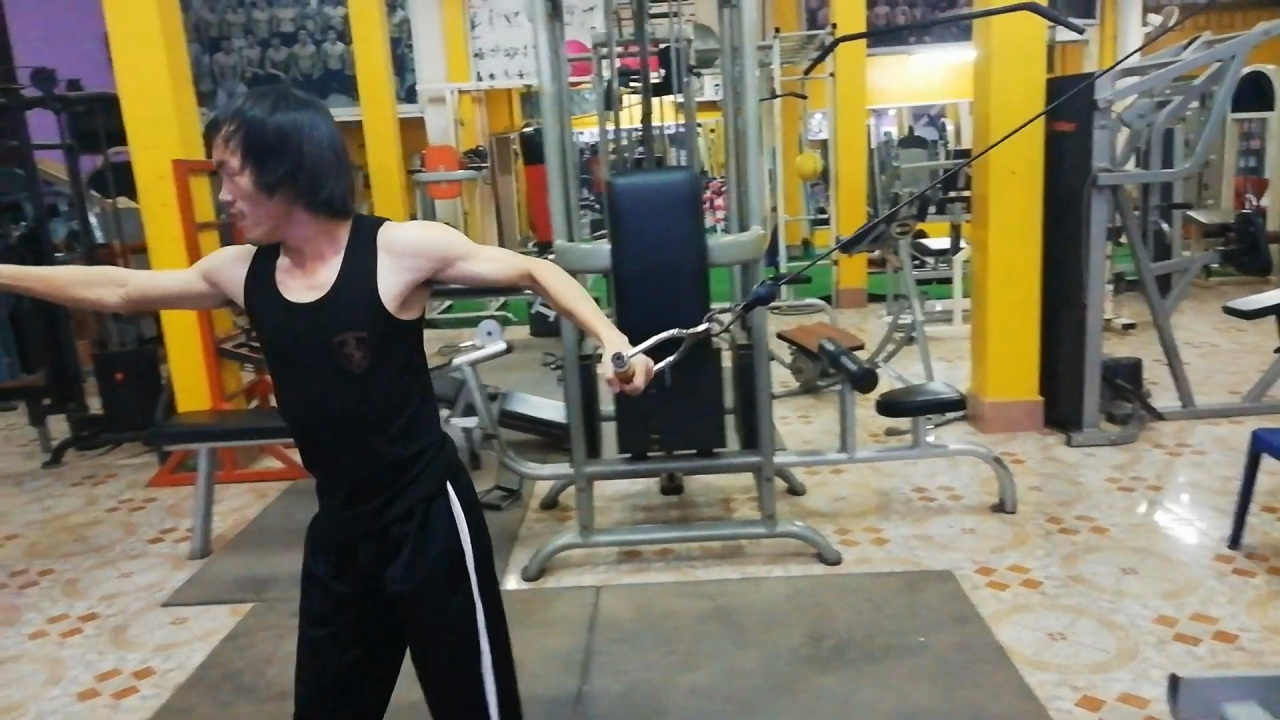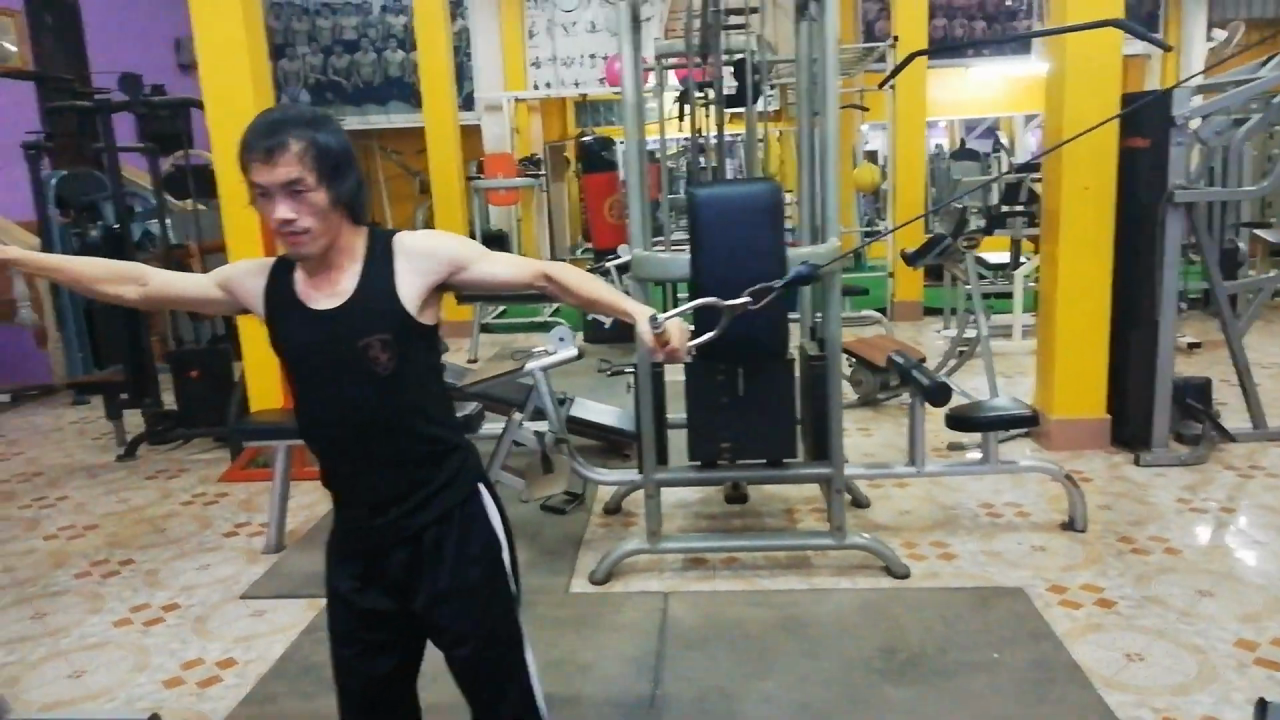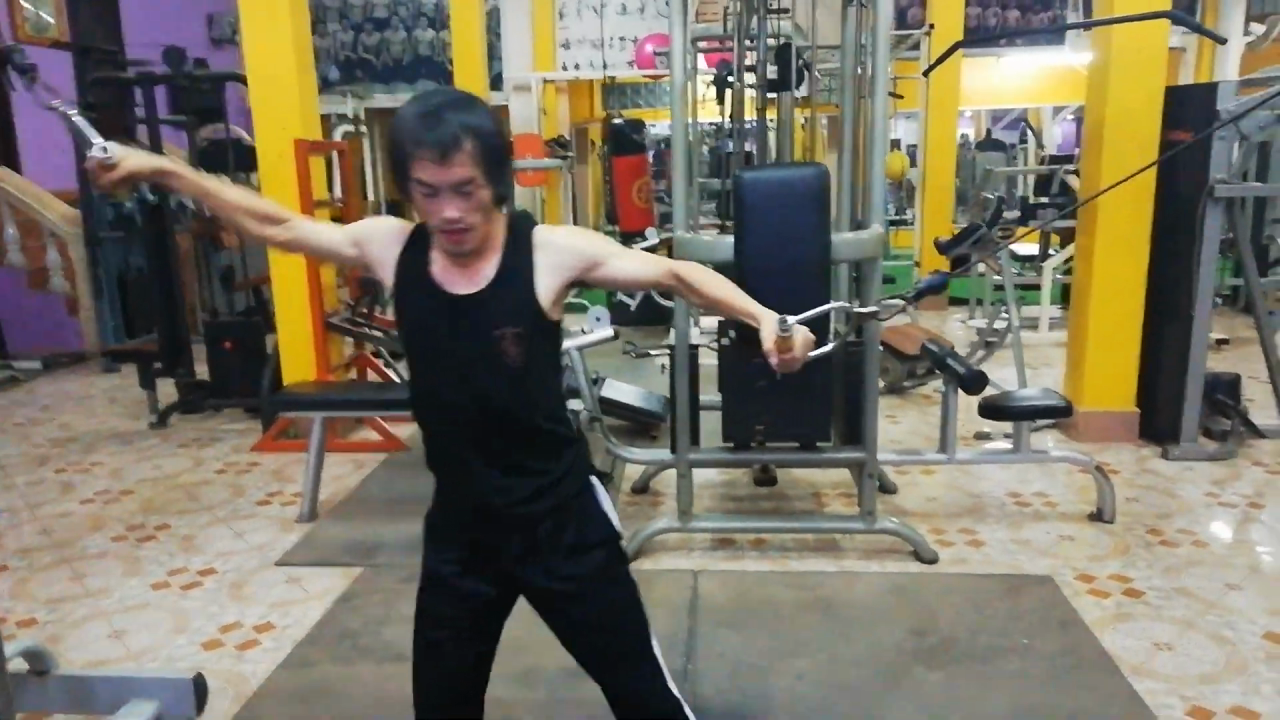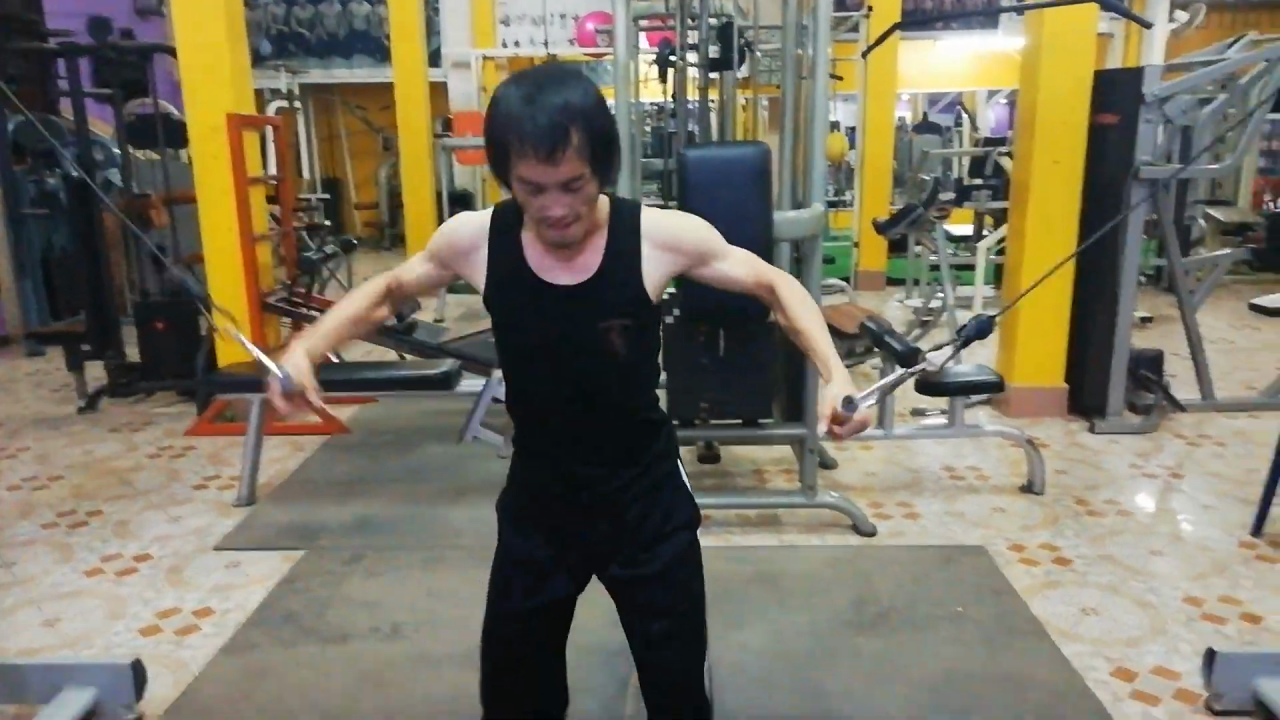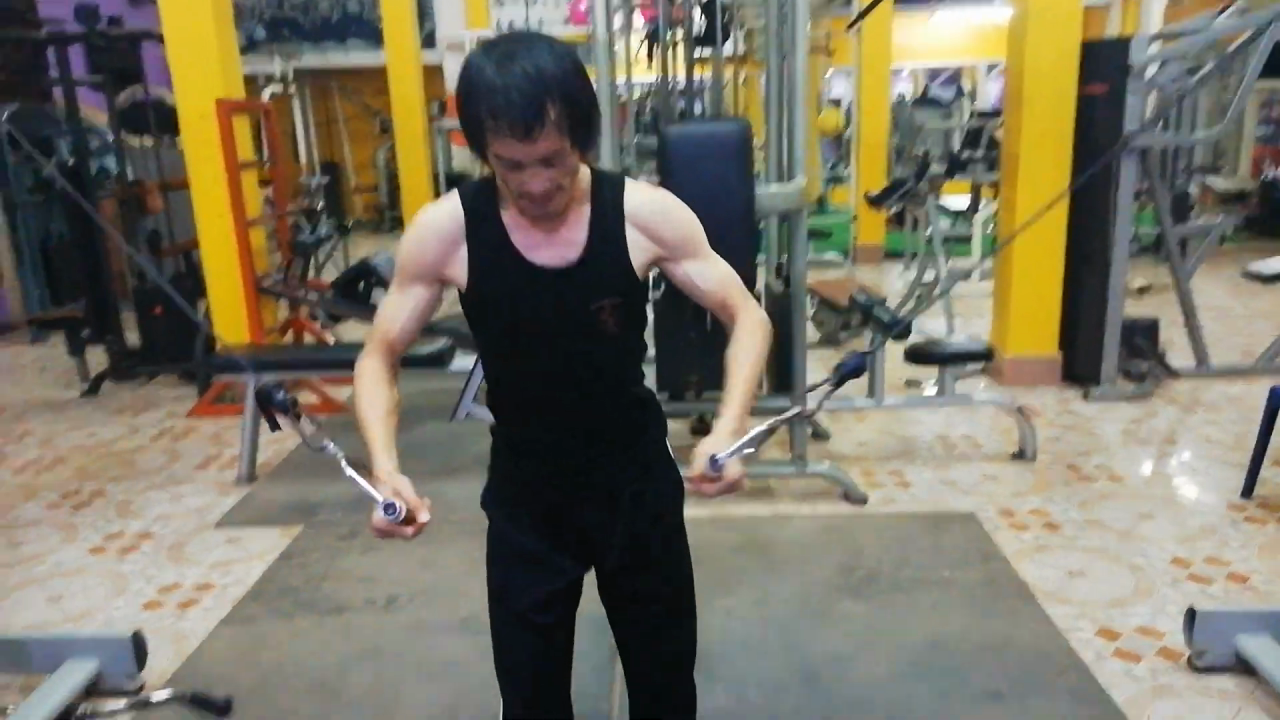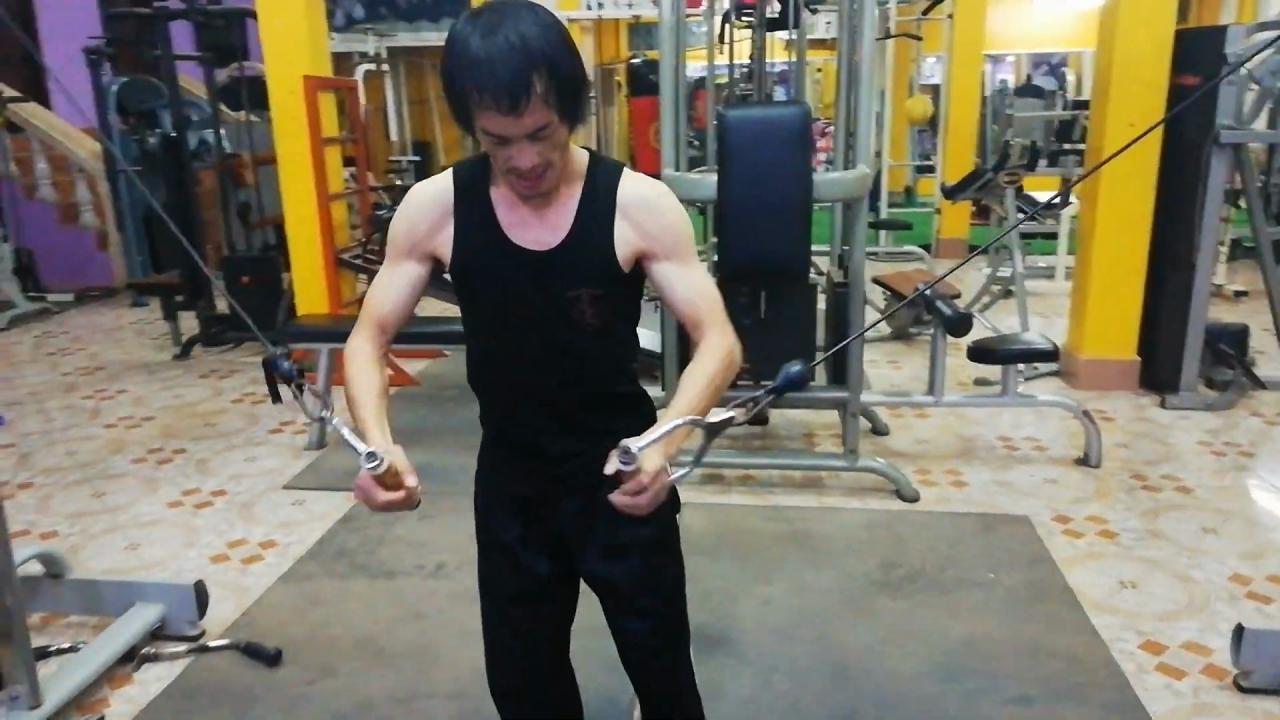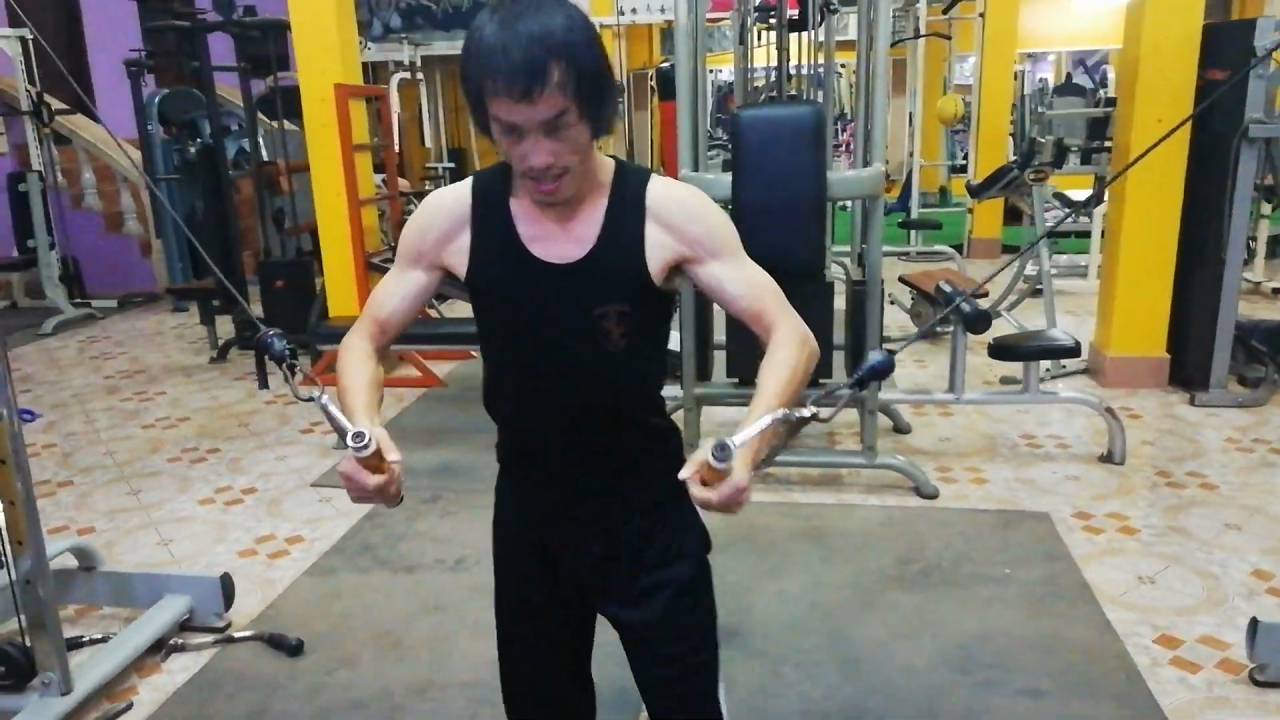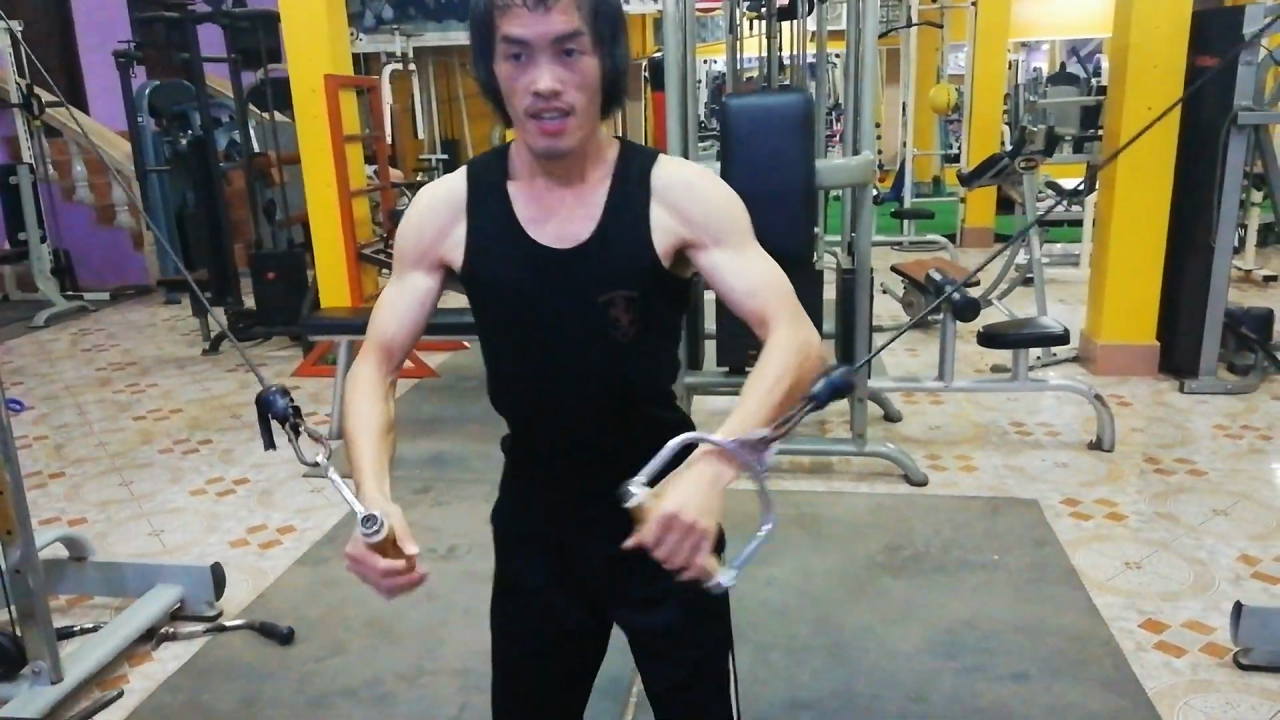
dt=0.4s
person 1, frame 1
left shoulder: (400, 250)
right shoulder: (242, 271)
left elbow: (532, 272)
right elbow: (118, 289)
left wrist: (609, 337)
left hip: (427, 518)
right hip: (339, 528)
person 1, frame 2
left shoulder: (417, 258)
right shoulder: (261, 285)
left elbow: (543, 274)
right elbow: (138, 285)
left wrist: (638, 312)
left hip: (453, 525)
right hip: (360, 540)
person 1, frame 3
left shoulder: (553, 250)
right shoulder: (391, 248)
left elbow: (673, 274)
right elbow: (278, 225)
left wrist: (763, 317)
right wrist: (162, 169)
left hip: (562, 516)
right hip: (460, 524)
person 1, frame 4
left shoulder: (659, 236)
right shoulder: (477, 239)
left elbow: (774, 284)
right elbow: (386, 291)
left wrist: (834, 372)
right wrist: (306, 348)
left hip: (645, 502)
right hip: (538, 505)
person 1, frame 5
left shoulder: (643, 212)
right shoulder: (445, 230)
left elbow: (743, 314)
right elbow: (379, 357)
left wrist: (727, 428)
right wrist: (385, 468)
left hip: (636, 483)
right hip: (524, 497)
person 1, frame 6
left shoulder: (639, 203)
right shoulder: (436, 207)
left elbow: (718, 342)
right elbow: (369, 339)
left wrist: (665, 439)
right wrist: (379, 443)
left hip: (620, 478)
right hip: (510, 488)
person 1, frame 7
left shoulder: (668, 212)
right shoulder: (452, 218)
left elbow: (790, 336)
right elbow: (365, 338)
left wrist: (746, 445)
right wrist: (364, 432)
left hip: (650, 512)
right hip: (529, 513)
person 1, frame 8
left shoulder: (678, 193)
right shoulder: (448, 208)
left elbow: (795, 342)
right elbow: (376, 364)
left wrist: (714, 465)
right wrist: (373, 495)
left hip: (661, 515)
right hip: (533, 518)
